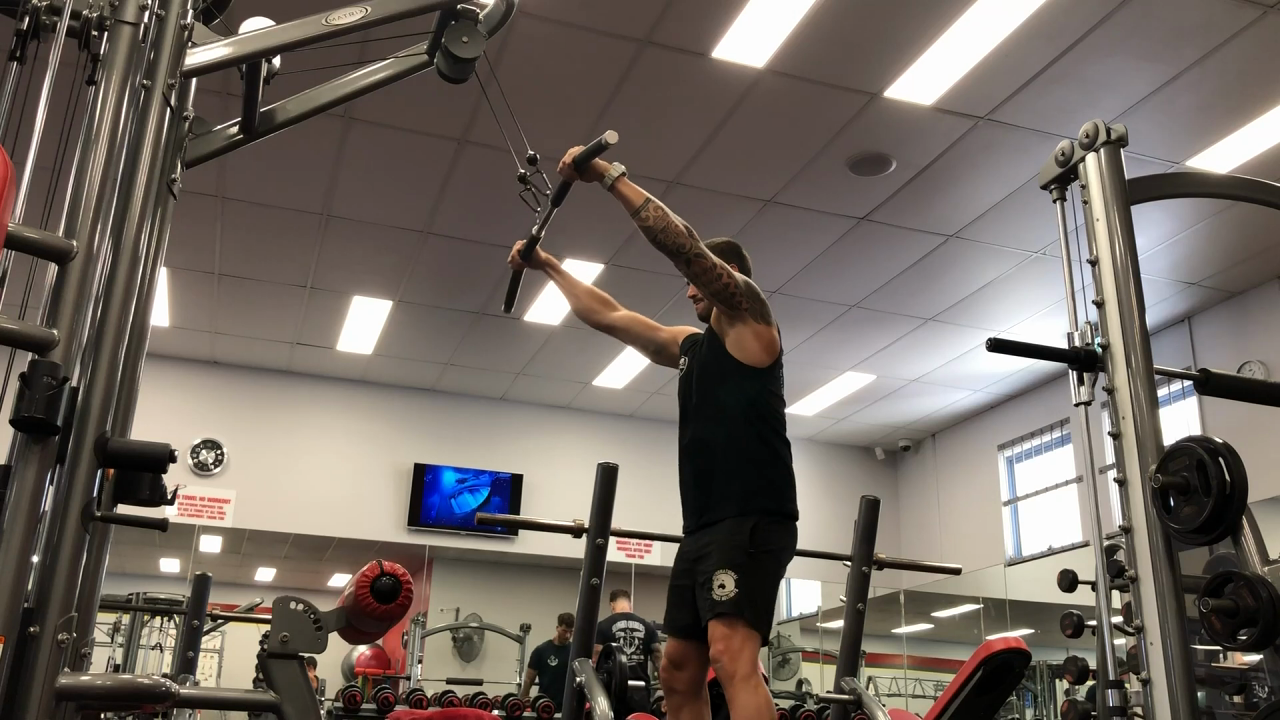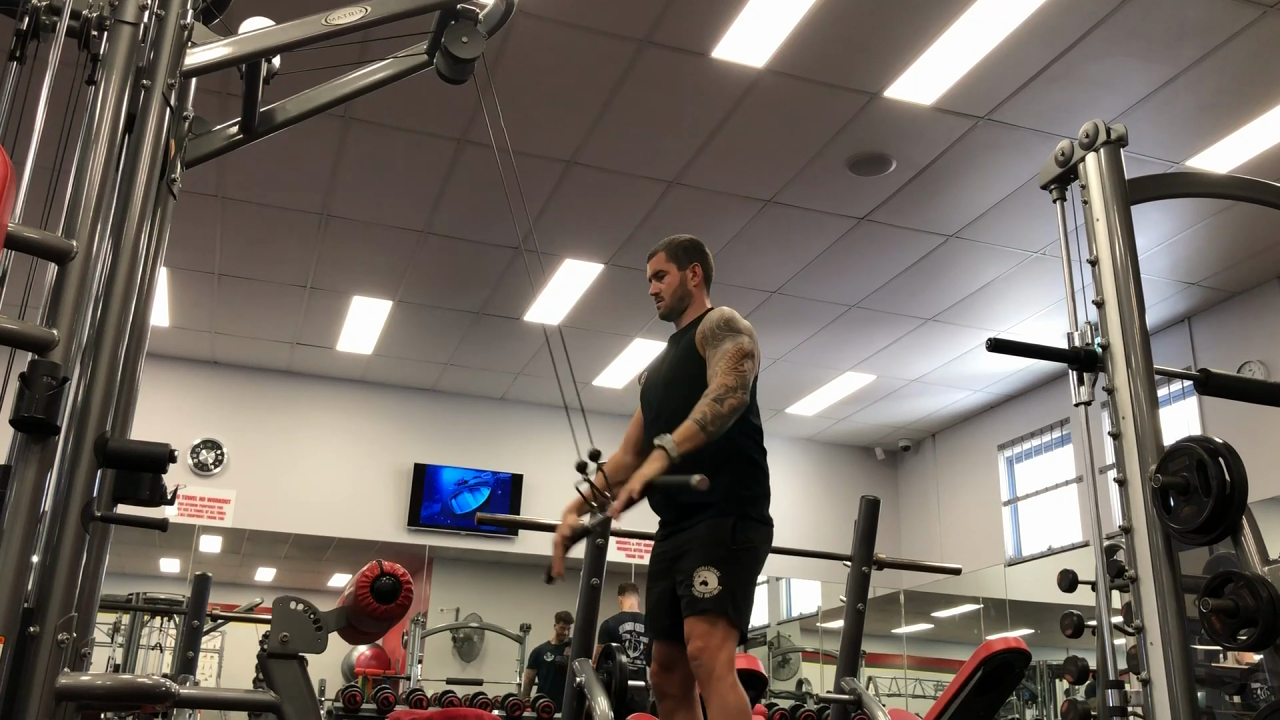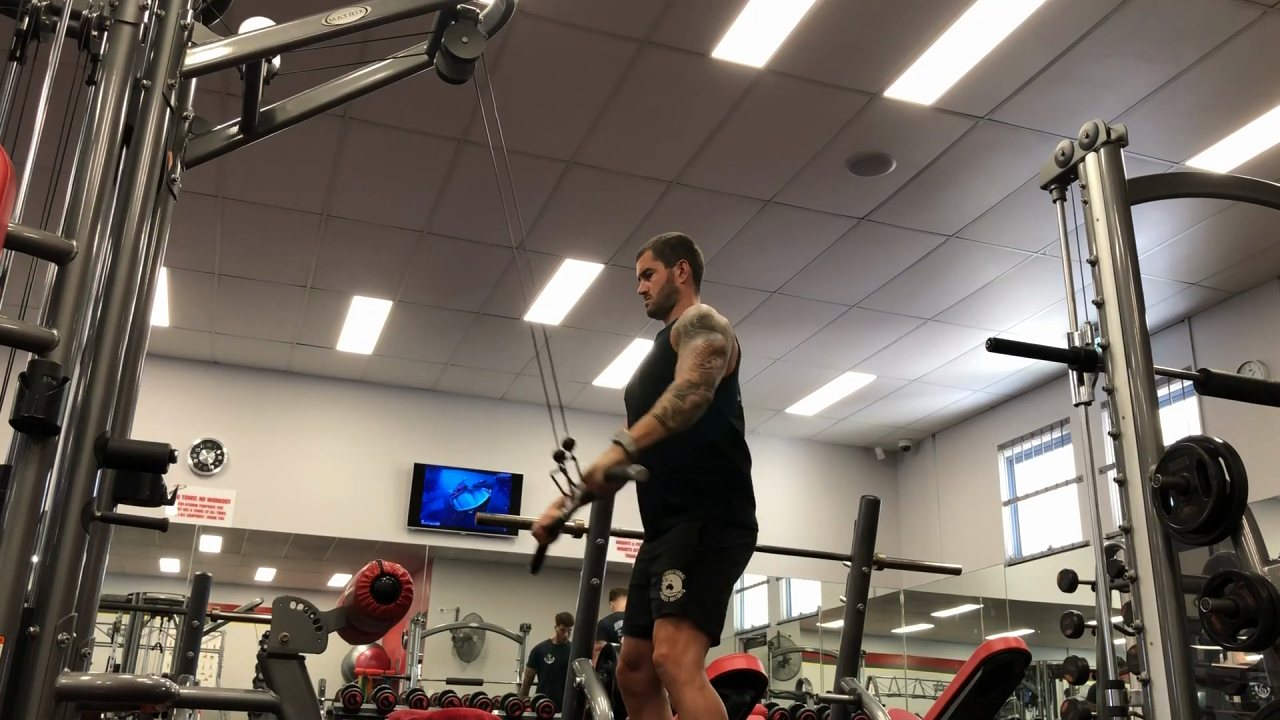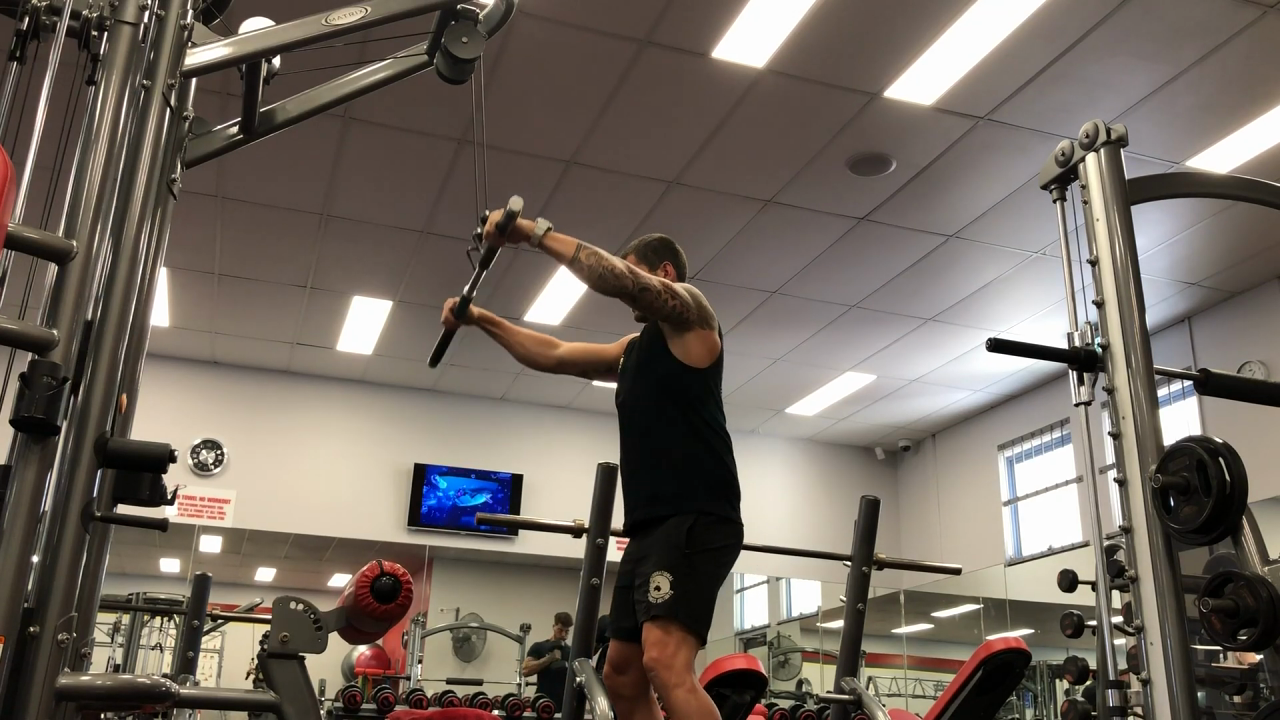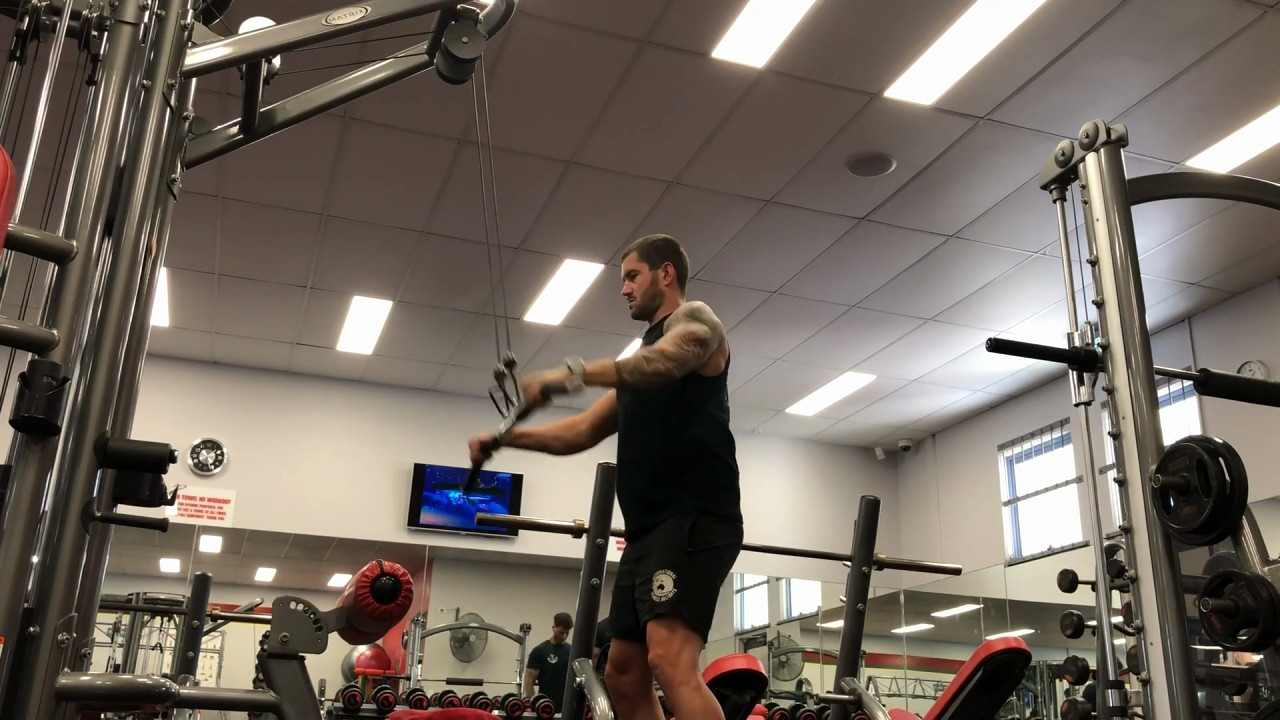
dt=1s
person 1, frame 1
left shoulder: (748, 316)
right shoulder: (689, 346)
left elbow: (682, 244)
right elbow: (609, 317)
left wrist: (608, 174)
right wrist: (549, 267)
left hip: (752, 521)
right hip: (704, 528)
left knee: (733, 658)
right knee: (680, 672)
person 1, frame 2
left shoulder: (722, 326)
right shoulder: (661, 365)
left elbow: (729, 393)
right elbow: (629, 453)
left wrist: (661, 454)
right wrist: (578, 508)
left hip: (726, 519)
right hip: (677, 528)
left knee: (709, 657)
right knee: (670, 677)
person 1, frame 3
left shoulder: (702, 323)
right shoulder: (658, 356)
left elbow: (693, 391)
right elbow: (620, 457)
left wrist: (619, 444)
right wrist: (564, 503)
left hip: (710, 522)
right hip: (667, 530)
left knee: (677, 660)
right knee: (636, 671)
person 1, frame 4
left shoulder: (689, 314)
right shoulder: (633, 351)
left elbow: (618, 278)
right elbow: (554, 355)
left wrist: (535, 231)
right wrist: (483, 320)
left hip: (694, 520)
right hip: (651, 527)
left knee: (665, 663)
right knee: (622, 674)
person 1, frame 5
left shoulder: (693, 319)
right shoulder: (639, 366)
left elbow: (662, 363)
right elbow: (582, 433)
left wrist: (566, 373)
right wrist: (507, 438)
left hip: (694, 519)
right hip: (649, 529)
left knee: (671, 663)
right knee: (624, 674)
